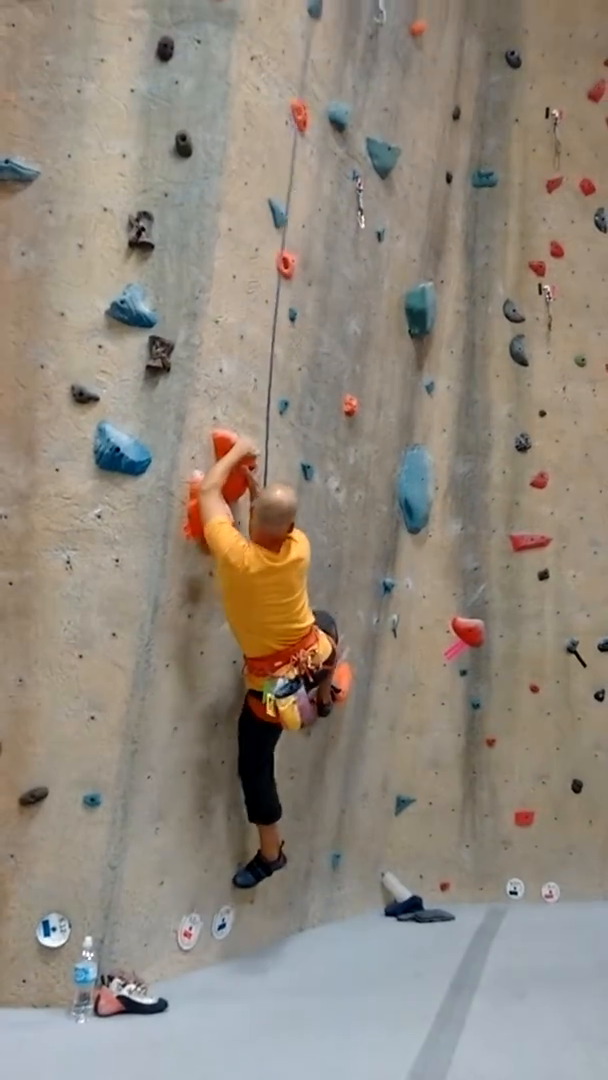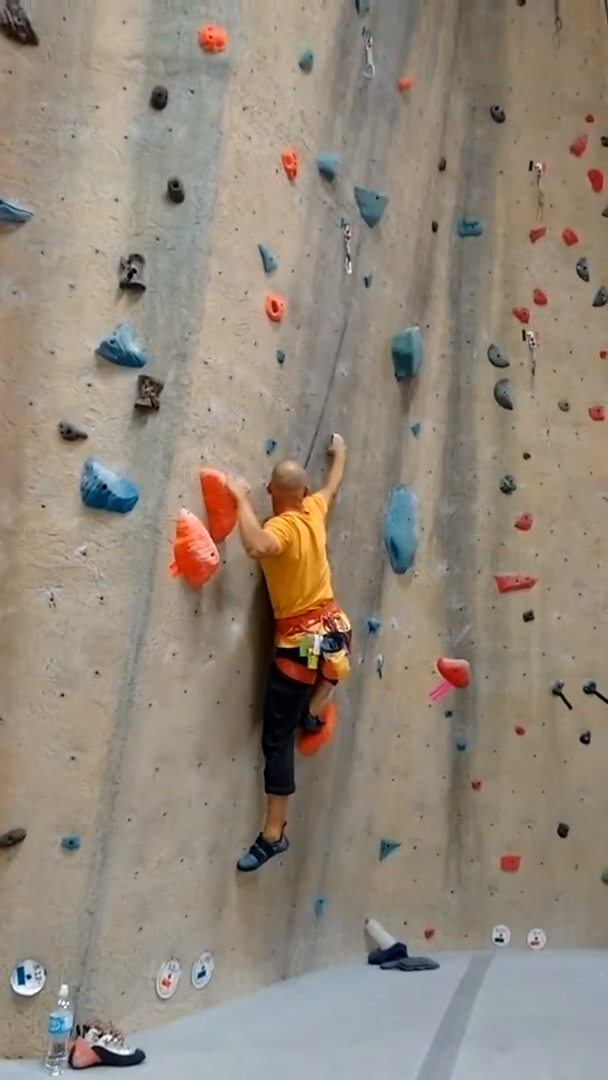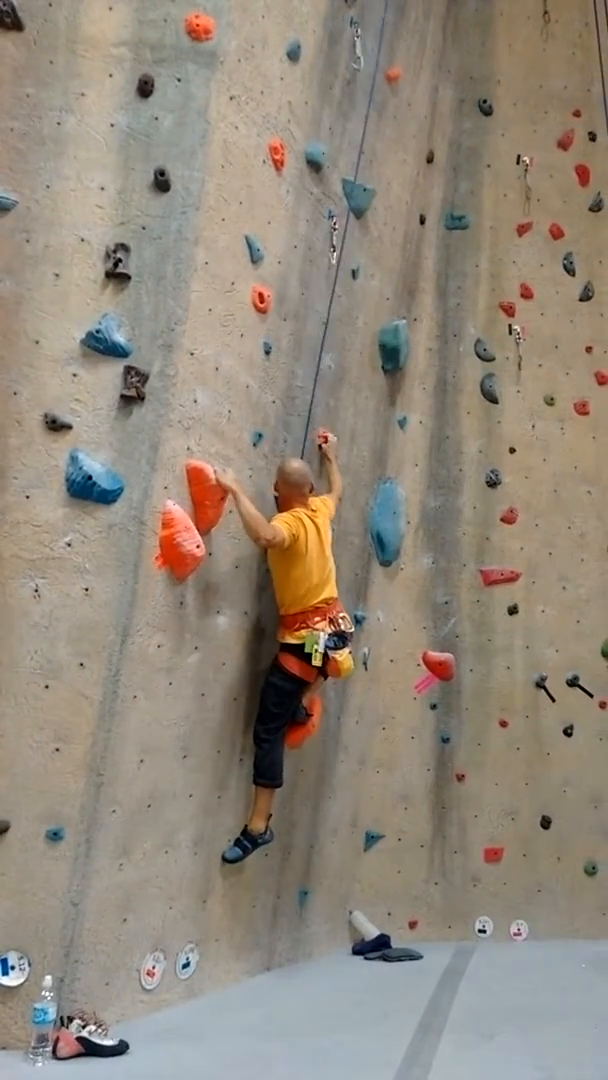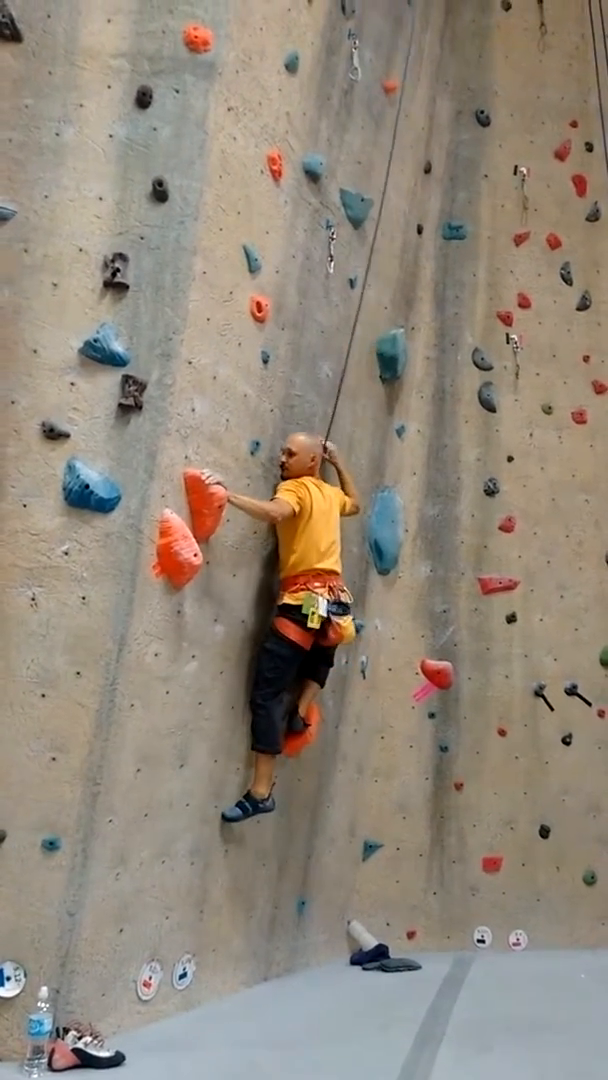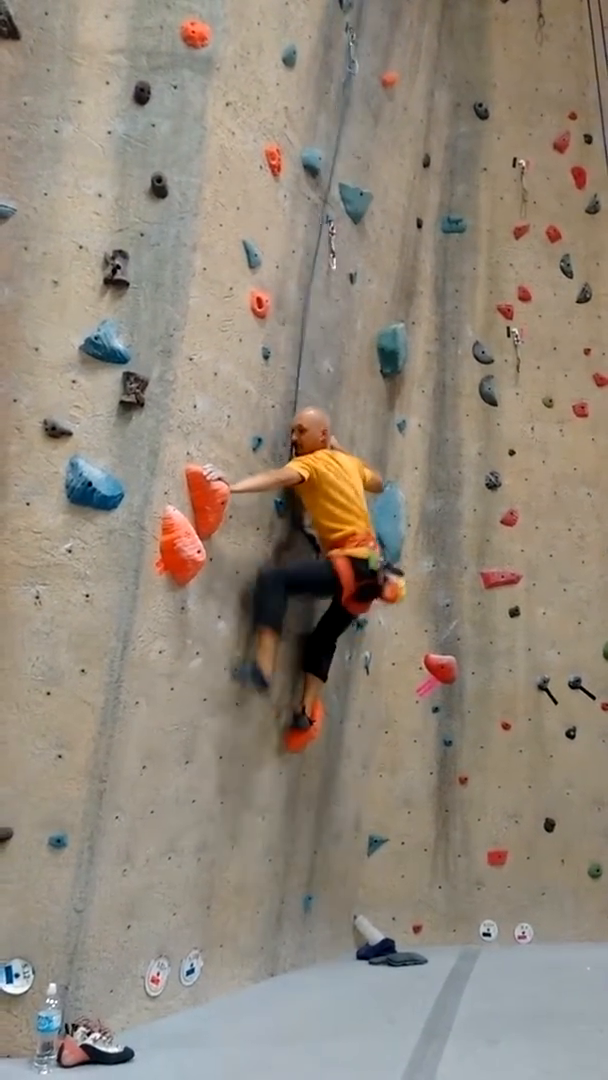
dt=1s
person 1, frame 1
left shoulder: (233, 555)
right shoulder: (299, 548)
left elbow: (208, 490)
left wrist: (238, 452)
right wrist: (256, 487)
left hip: (271, 678)
right hip: (314, 654)
left knee: (254, 765)
left ankle: (270, 854)
right ankle: (324, 696)
person 1, frame 2
left shoulder: (280, 527)
right shoulder: (314, 511)
left elbow: (256, 547)
right elbow: (334, 483)
left wrist: (241, 499)
right wrist: (339, 452)
left hip: (299, 641)
right hip: (332, 627)
left knee: (277, 737)
left ankle: (273, 833)
right ankle: (314, 711)
person 1, frame 3
left shoulder: (289, 523)
right shoulder: (321, 510)
left elbow: (262, 535)
right elbow: (337, 489)
left wrist: (235, 490)
right wrist: (330, 456)
left hip: (304, 635)
right hip: (334, 625)
left knee: (268, 729)
left ankle: (258, 826)
right ankle: (304, 703)
person 1, frame 4
left shoulder: (295, 488)
right shoulder: (330, 493)
left elbow: (274, 513)
right elbow: (355, 504)
left wrist: (229, 495)
right wrist: (338, 463)
left hip: (303, 601)
right hip: (334, 599)
left knee: (267, 694)
right knee: (320, 657)
left ankle: (261, 792)
right ankle: (300, 713)
person 1, frame 5
left shoulder: (311, 462)
right shoulder: (350, 462)
left elbow: (279, 478)
right elbow: (378, 484)
left wrist: (231, 488)
left hip: (351, 561)
right hip: (370, 565)
left knee: (271, 578)
right knee: (322, 640)
left ankle: (263, 667)
right ankle: (306, 712)
